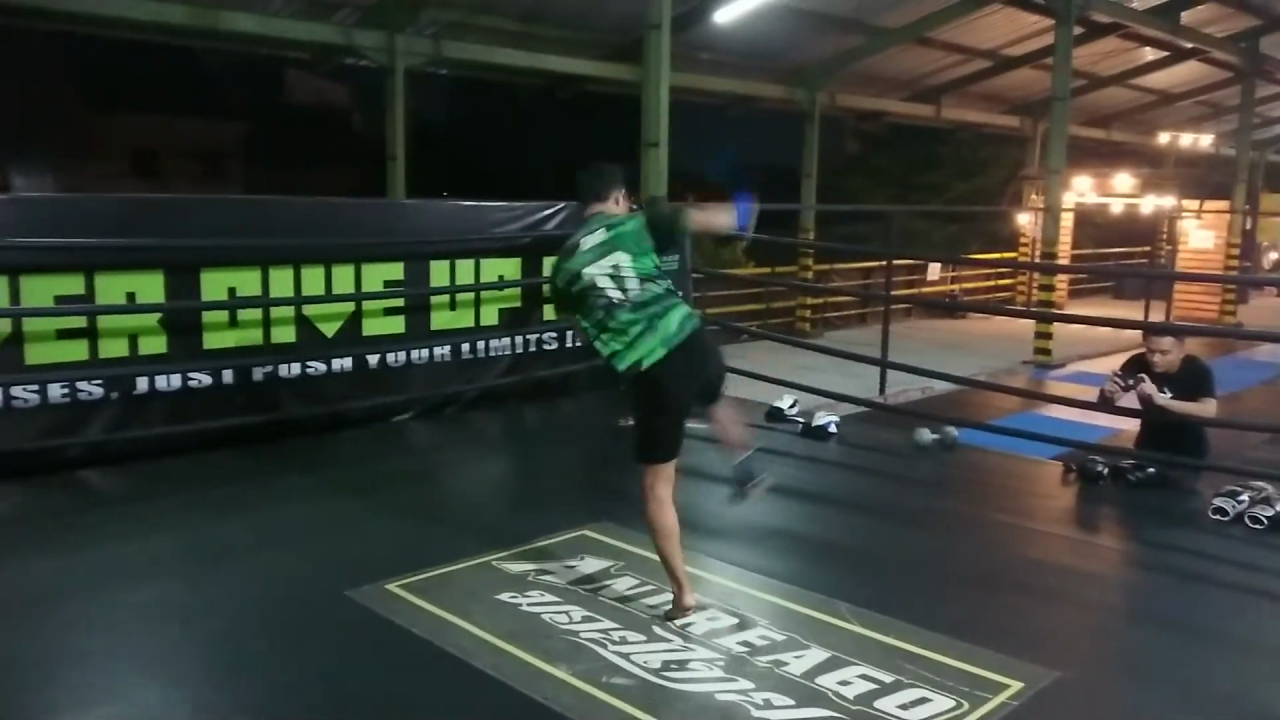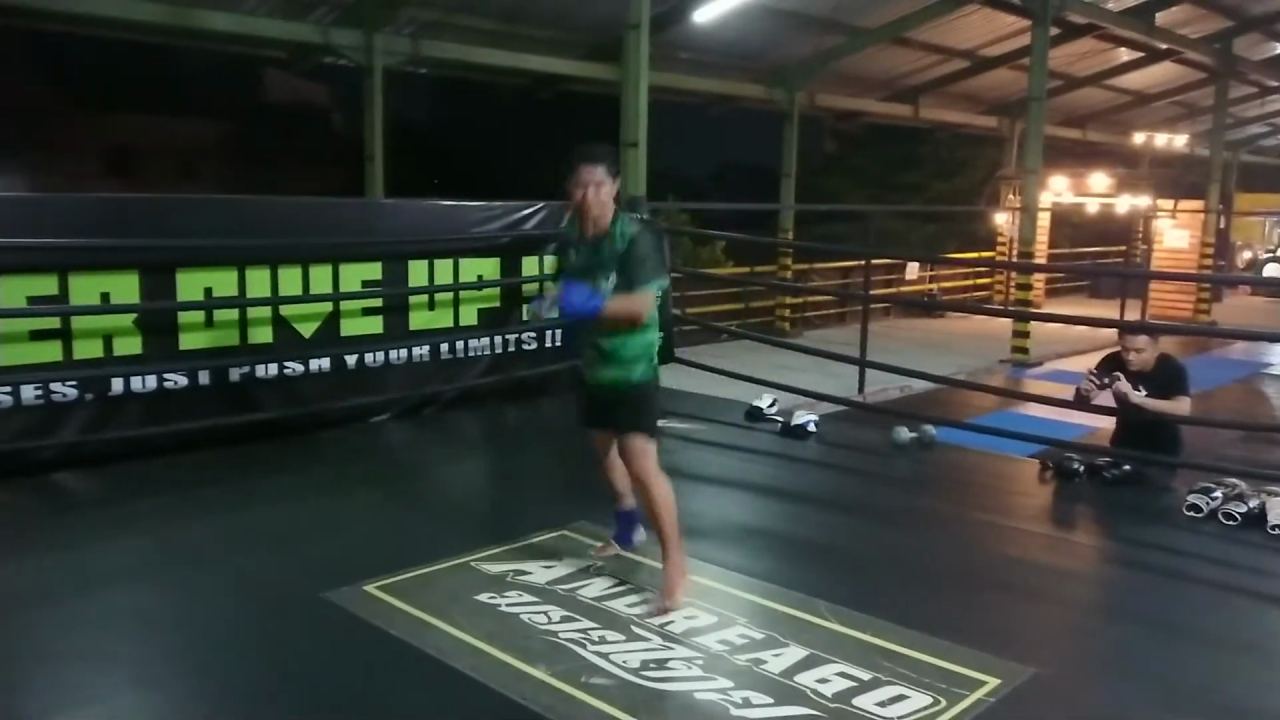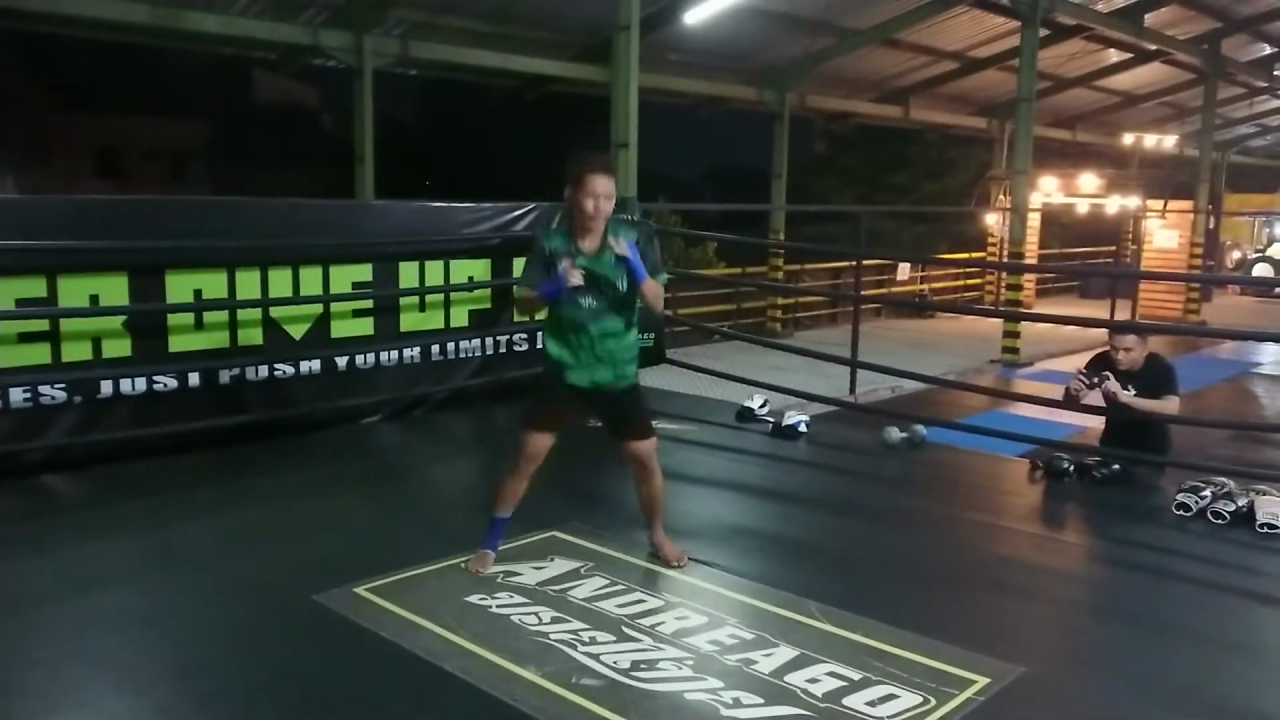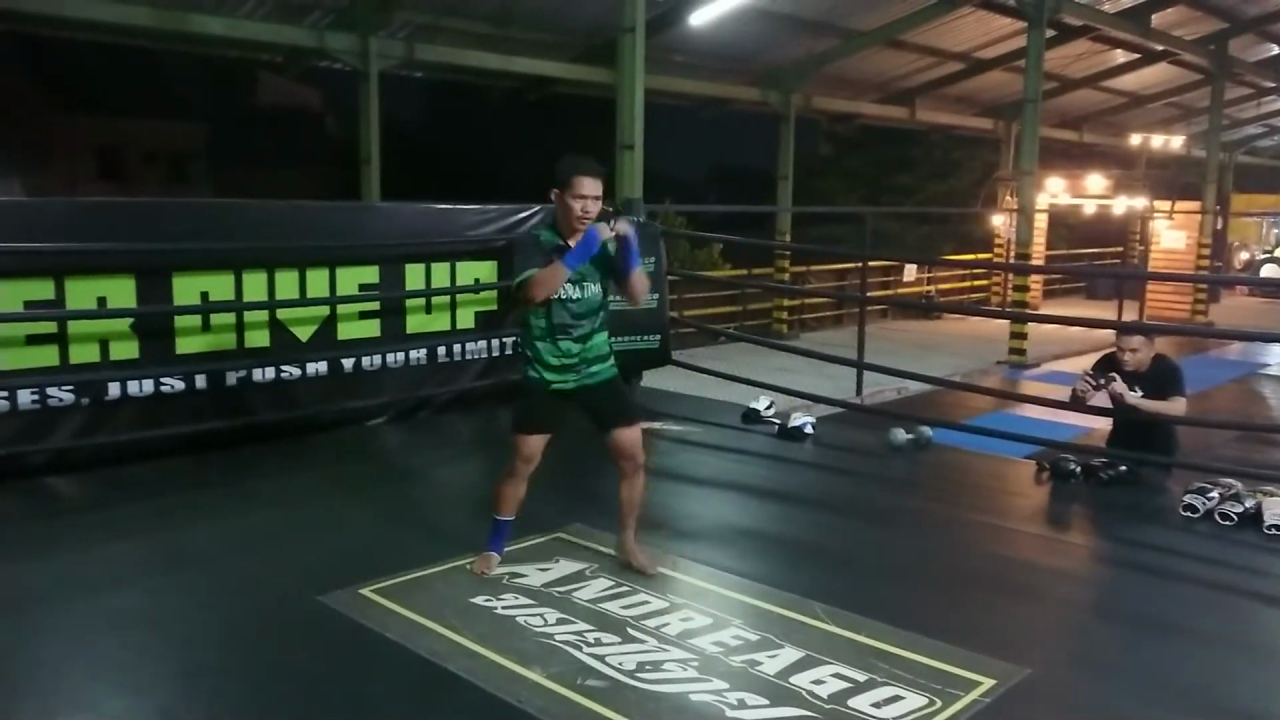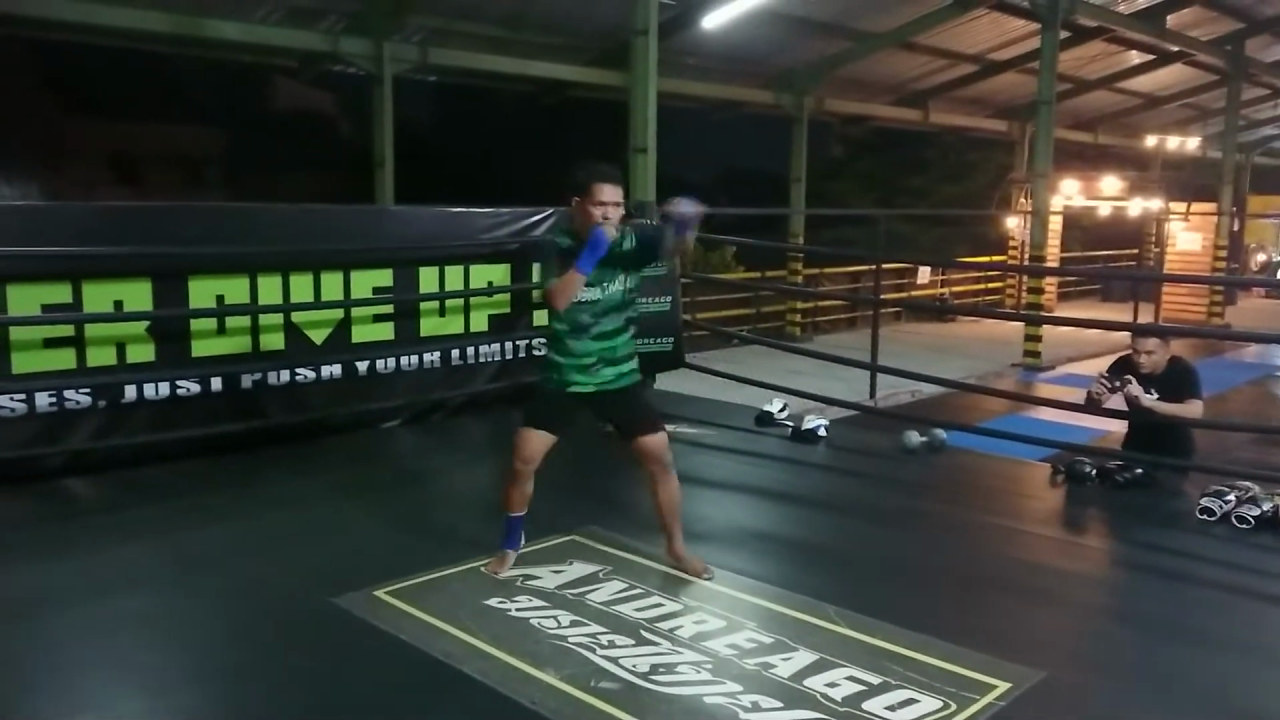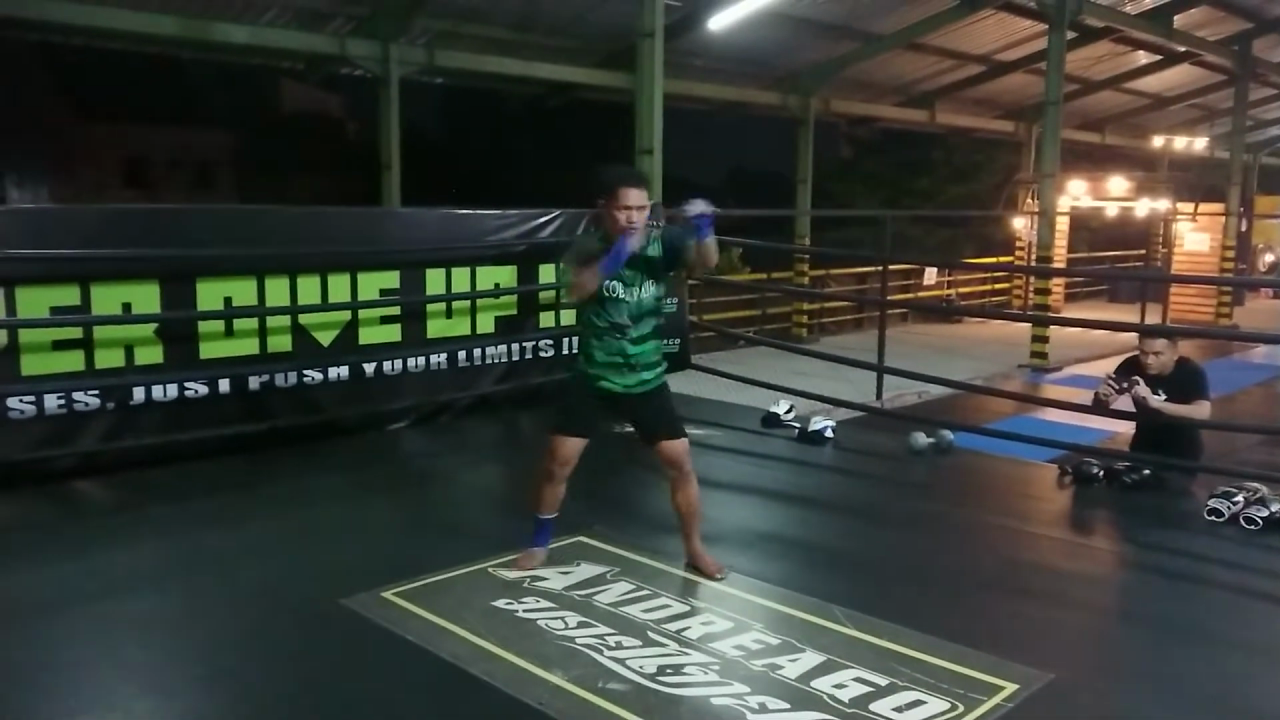
dt=0.3s
person 1, frame 1
left shoulder: (563, 264)
right shoulder: (634, 224)
left elbow: (574, 321)
right elbow: (704, 220)
right wrist: (739, 213)
left hip: (649, 376)
right hip: (687, 346)
left knee: (657, 487)
right knee: (714, 404)
left ankle: (682, 591)
right ankle: (747, 467)
person 1, frame 2
left shoulder: (636, 238)
right shoulder: (571, 240)
left elbow: (643, 309)
left wrist: (587, 305)
right wrist: (557, 302)
left hip: (632, 371)
right hip: (595, 370)
left knee: (643, 464)
right knee: (603, 447)
left ankle: (674, 568)
right ankle: (628, 526)
person 1, frame 3
left shoulder: (633, 240)
right shoulder: (549, 246)
left elbow: (656, 303)
right elbow: (524, 302)
left wrist: (633, 266)
right wrist: (554, 286)
left hip: (616, 375)
right hip: (565, 373)
left knee: (646, 459)
right knee: (527, 459)
left ankle: (658, 536)
right ankle: (493, 539)
person 1, frame 4
left shoulder: (608, 241)
right shoulder: (536, 242)
left elbow: (639, 296)
right elbow: (534, 292)
left wrist: (631, 249)
right wrist: (580, 248)
left hip: (599, 373)
right hip: (546, 375)
left knee: (632, 456)
right knee: (522, 462)
left ankle: (627, 541)
right ankle: (496, 543)
person 1, frame 5
left shoulder: (632, 240)
right shoulder: (560, 248)
left elbow: (678, 247)
right elbow: (558, 300)
left wrist: (683, 222)
right wrist: (591, 251)
left hip: (620, 377)
right hip: (565, 379)
left knee: (660, 460)
right knee: (522, 460)
left ankle: (677, 547)
right ankle: (511, 541)
person 1, frame 6
left shoulder: (660, 243)
right shoulder: (588, 246)
left elbow: (705, 263)
right elbow: (577, 289)
left wrist: (701, 225)
right wrist: (617, 254)
left hip: (646, 381)
right hip: (593, 379)
left knee: (680, 465)
right knee: (558, 463)
left ankle: (694, 549)
right ankle: (541, 540)
